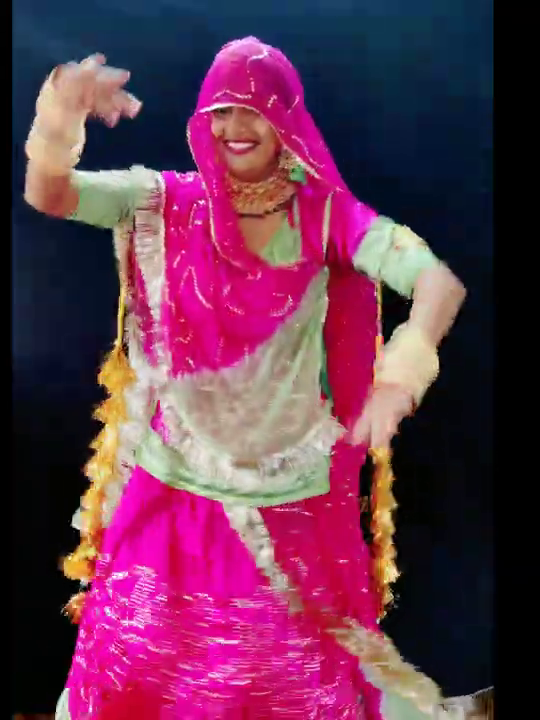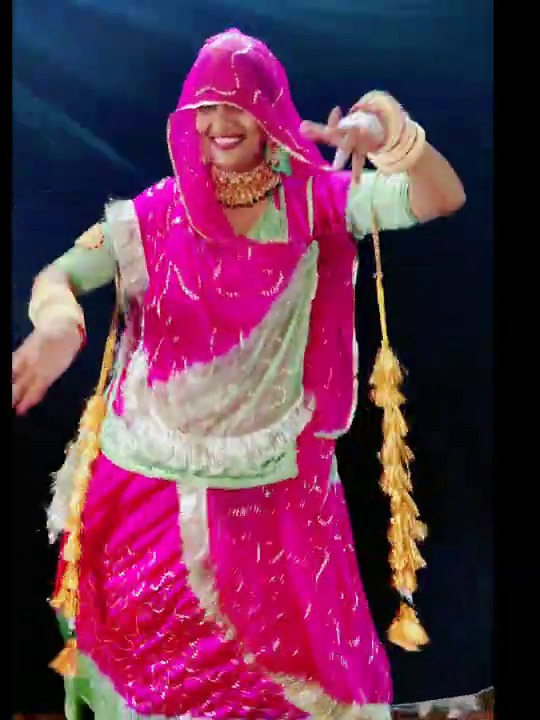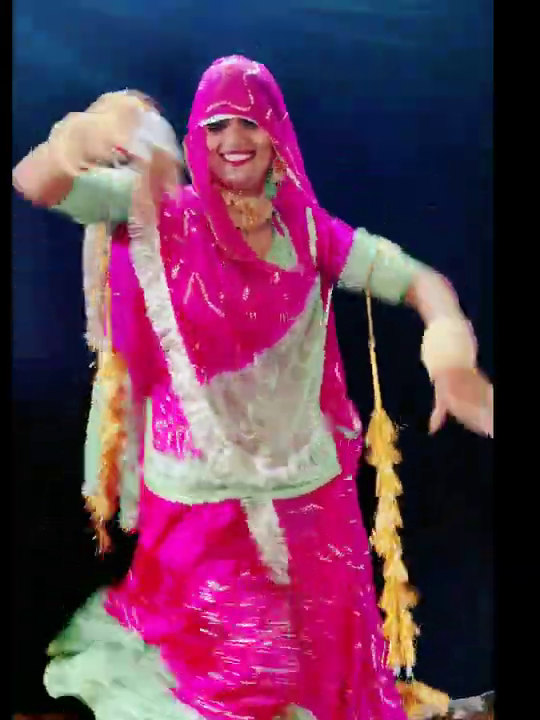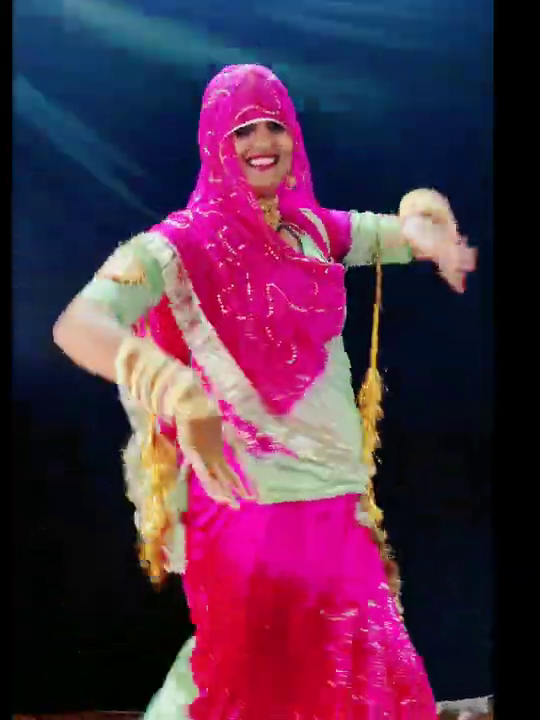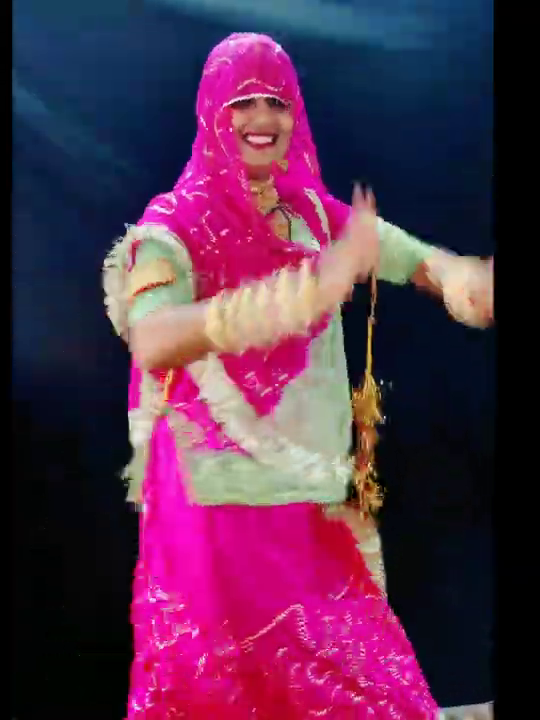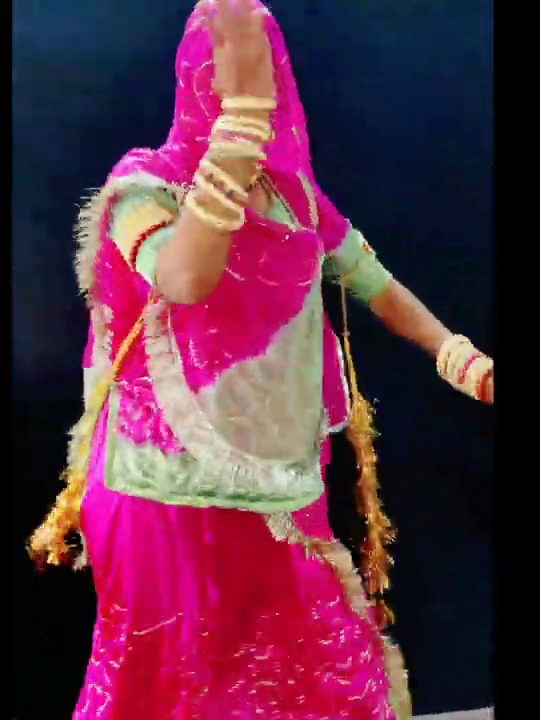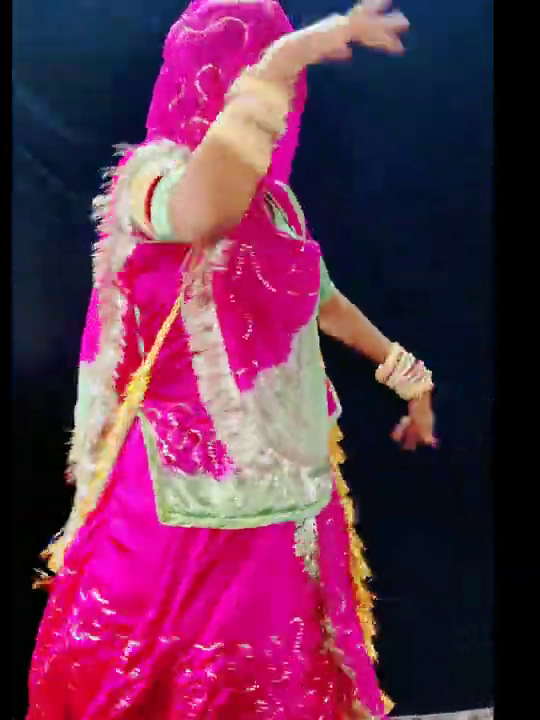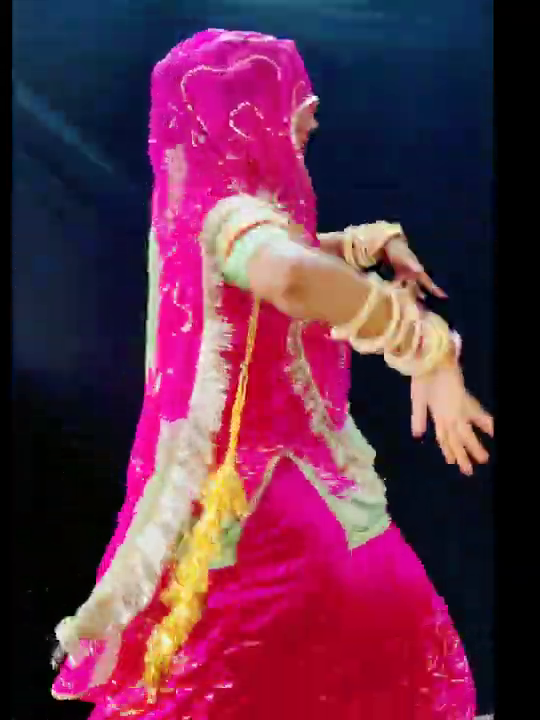
dt=0.3s
person 1, frame 1
left shoulder: (330, 214)
right shoulder: (167, 202)
left elbow: (439, 281)
right elbow: (49, 198)
left wrist: (411, 349)
right wrist: (58, 126)
left hip: (295, 485)
right hip: (174, 479)
left knee: (303, 654)
right knee: (141, 646)
person 1, frame 2
left shoulder: (317, 197)
right shoulder: (155, 211)
left elbow: (441, 199)
right elbow: (61, 275)
left wrist: (403, 148)
right wrist: (57, 320)
left hip: (275, 469)
right hip: (154, 466)
left knee: (293, 633)
right knee: (145, 627)
person 1, frame 3
left shoulder: (310, 229)
right shoulder: (158, 213)
left elbow: (419, 280)
right elbow: (33, 181)
left wrist: (447, 339)
right wrist: (86, 136)
left hip: (303, 480)
right hip: (198, 485)
left knee: (324, 645)
right knee: (242, 660)
person 1, frame 4
left shoulder: (315, 228)
right shoulder: (180, 243)
left elbow: (412, 237)
right elbow: (77, 327)
left wrist: (429, 216)
right wrist: (171, 389)
left hip: (324, 485)
right hip: (255, 495)
left knee: (347, 659)
person 1, frame 5
left shoulder: (316, 213)
right shoulder: (172, 224)
left elbow: (424, 260)
right elbow: (156, 343)
right wrist: (305, 288)
left hip: (304, 491)
right hip: (219, 494)
left knee: (343, 664)
person 1, frame 6
left shoulder: (298, 192)
right shoulder: (146, 180)
left elbow: (378, 287)
right elbow: (187, 281)
left wrist: (465, 361)
right wrist: (240, 114)
left hip: (275, 475)
right hip: (167, 482)
left knee: (321, 654)
person 1, frame 7
left shoulder: (274, 196)
right shoulder: (158, 167)
left elbow: (318, 298)
right elbow: (196, 212)
left wrist: (404, 371)
left hip: (281, 485)
right hip: (185, 491)
person 1, frame 8
left shoulder: (215, 207)
right shoulder: (233, 211)
left elbow: (288, 253)
right elbow: (289, 275)
left wrist: (379, 242)
right wrist: (429, 353)
left hip: (253, 493)
right hip: (276, 507)
